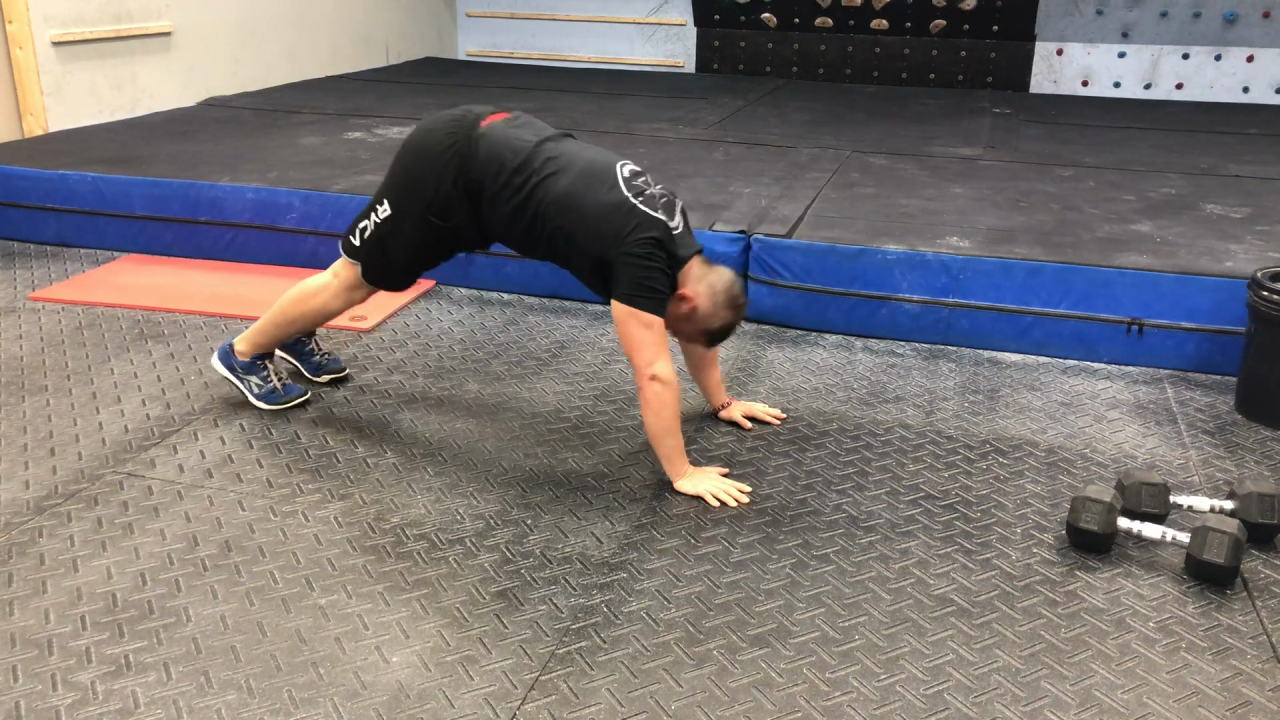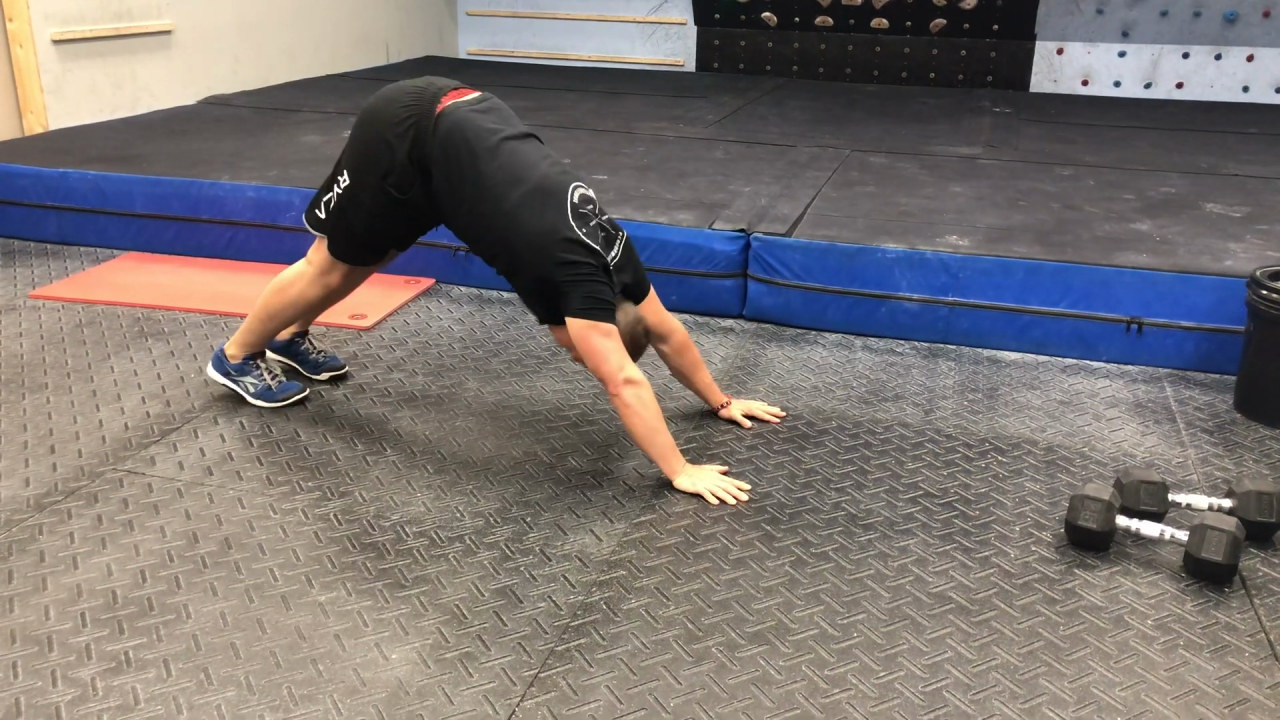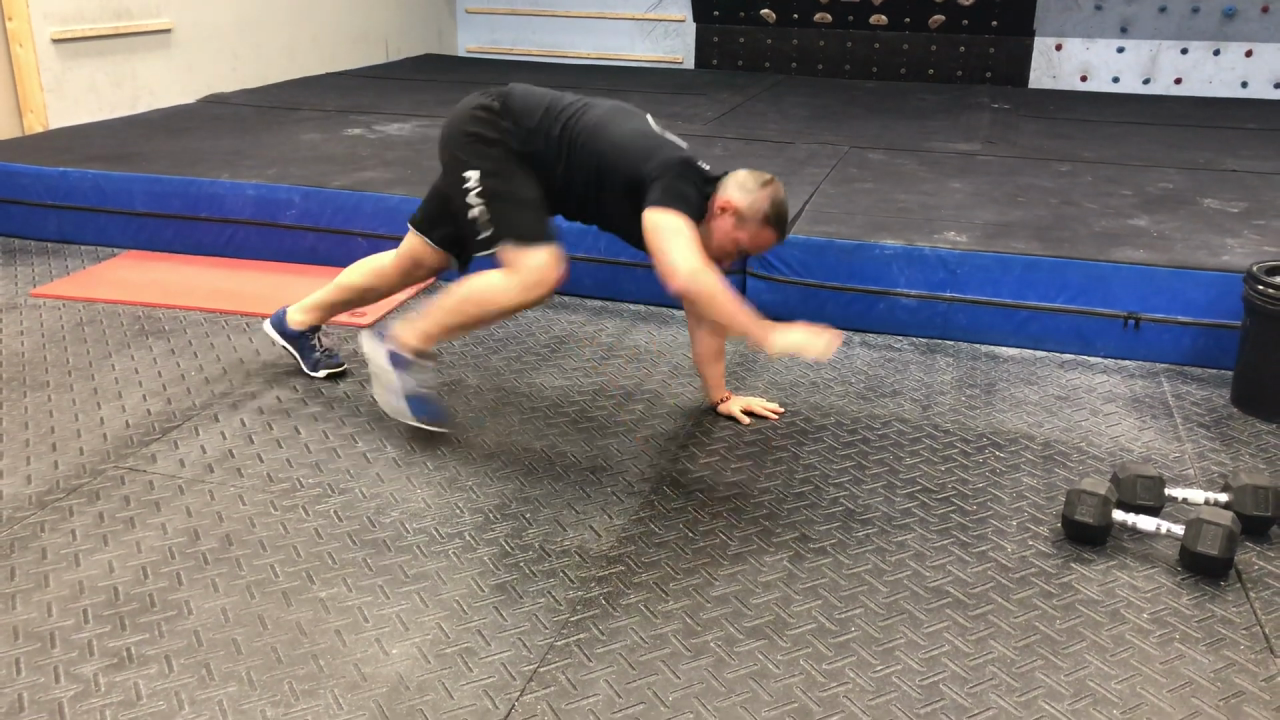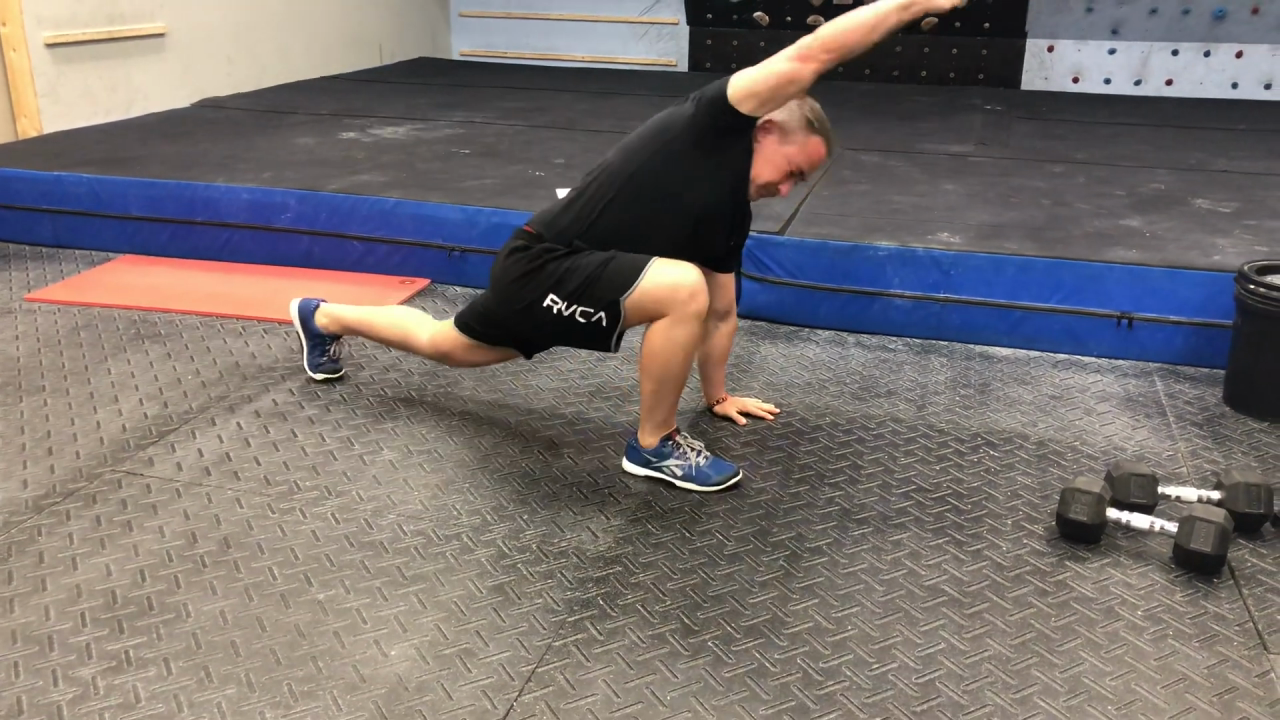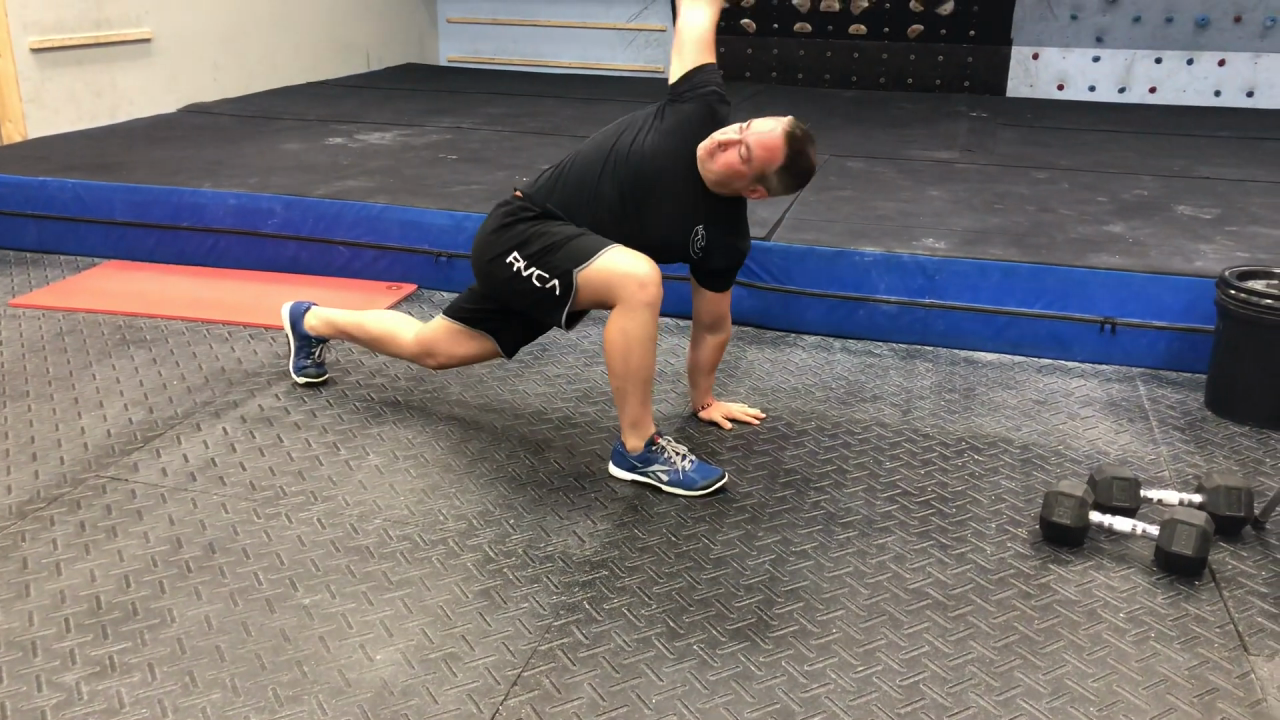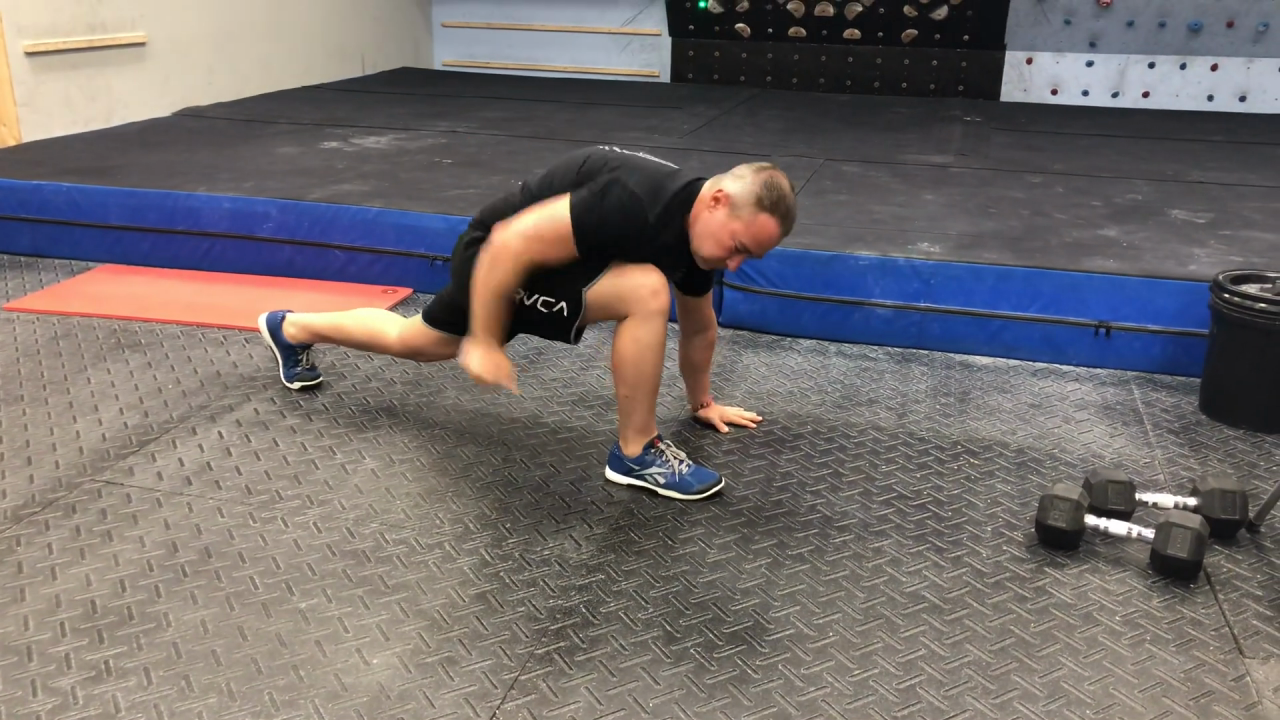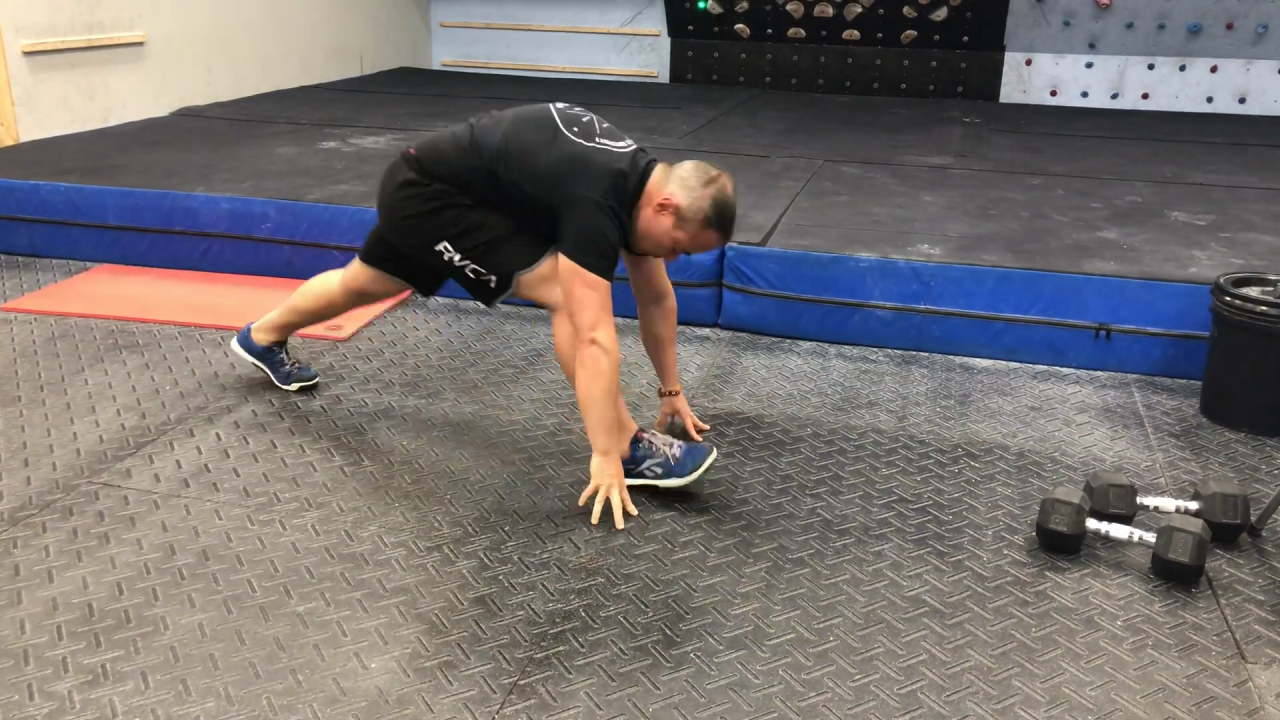
dt=0.7s
person 1, frame 1
left shoulder: (670, 239)
right shoulder: (645, 255)
left elbow: (691, 327)
right elbow: (654, 372)
left wrist: (720, 400)
right wrist: (681, 474)
left hip: (485, 146)
right hip: (452, 164)
left knee: (376, 264)
right knee: (359, 274)
left ankle: (295, 337)
right ankle: (244, 352)
person 1, frame 2
left shoulder: (611, 256)
right shoulder: (580, 273)
left elbow: (667, 332)
right elbow: (622, 383)
left wrist: (720, 402)
right wrist: (681, 472)
left hip: (453, 115)
right hip: (409, 132)
left knee: (370, 256)
right knee: (333, 263)
left ankle: (291, 337)
right ankle: (237, 356)
person 1, frame 3
left shoulder: (714, 201)
right shoulder: (675, 186)
left elbow: (705, 298)
right elbow: (688, 281)
left wrist: (719, 393)
right wrist: (770, 334)
left hip: (509, 146)
right hip: (489, 131)
left knee: (418, 258)
right knee: (538, 271)
left ankle: (298, 322)
right ankle: (404, 346)
person 1, frame 4
left shoulder: (734, 213)
right shoulder: (712, 126)
left elbow: (727, 312)
right elbow: (811, 55)
left wrist: (717, 391)
left hip: (558, 274)
right hip: (542, 267)
left knee: (448, 344)
right knee: (682, 291)
left ankle: (322, 318)
right ankle: (652, 447)
person 1, frame 5
left shoulder: (725, 235)
right shoulder: (700, 109)
left elbow: (712, 324)
left wrist: (704, 398)
left hip: (547, 267)
right hip: (517, 233)
left knee: (430, 348)
right knee: (638, 279)
left ankle: (311, 321)
right ankle: (638, 449)
person 1, frame 6
left shoulder: (694, 229)
right shoulder: (637, 201)
left elbow: (698, 325)
right elbow: (511, 242)
left wrist: (703, 399)
right wrist: (484, 340)
left hip: (514, 268)
right hip: (495, 262)
left knee: (413, 341)
right knee: (646, 293)
left ankle: (291, 328)
right ankle: (635, 453)
person 1, frame 7
left shoulder: (640, 182)
right shoulder: (598, 202)
left elbow: (655, 298)
right elbow: (594, 338)
left wrist: (671, 390)
right wrist: (604, 457)
left hip: (424, 185)
right hip: (427, 193)
left knee: (359, 283)
right knee: (566, 293)
left ankle: (262, 337)
right ankle: (627, 448)
